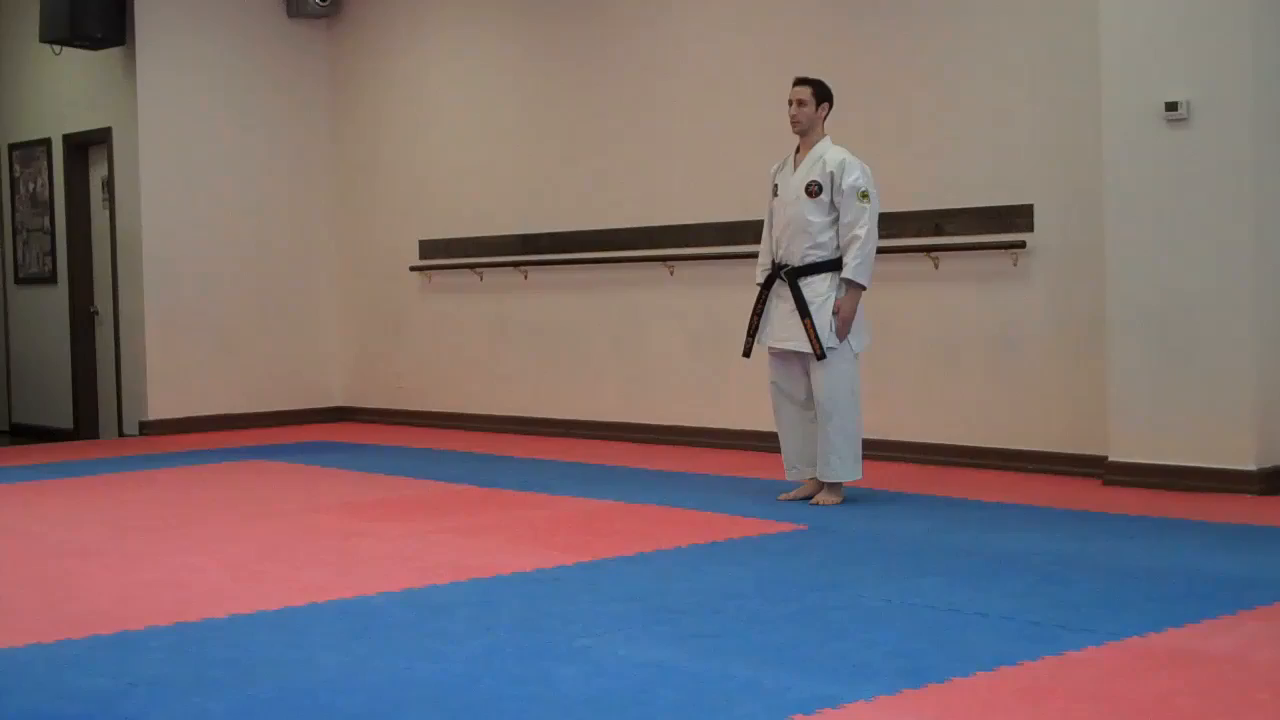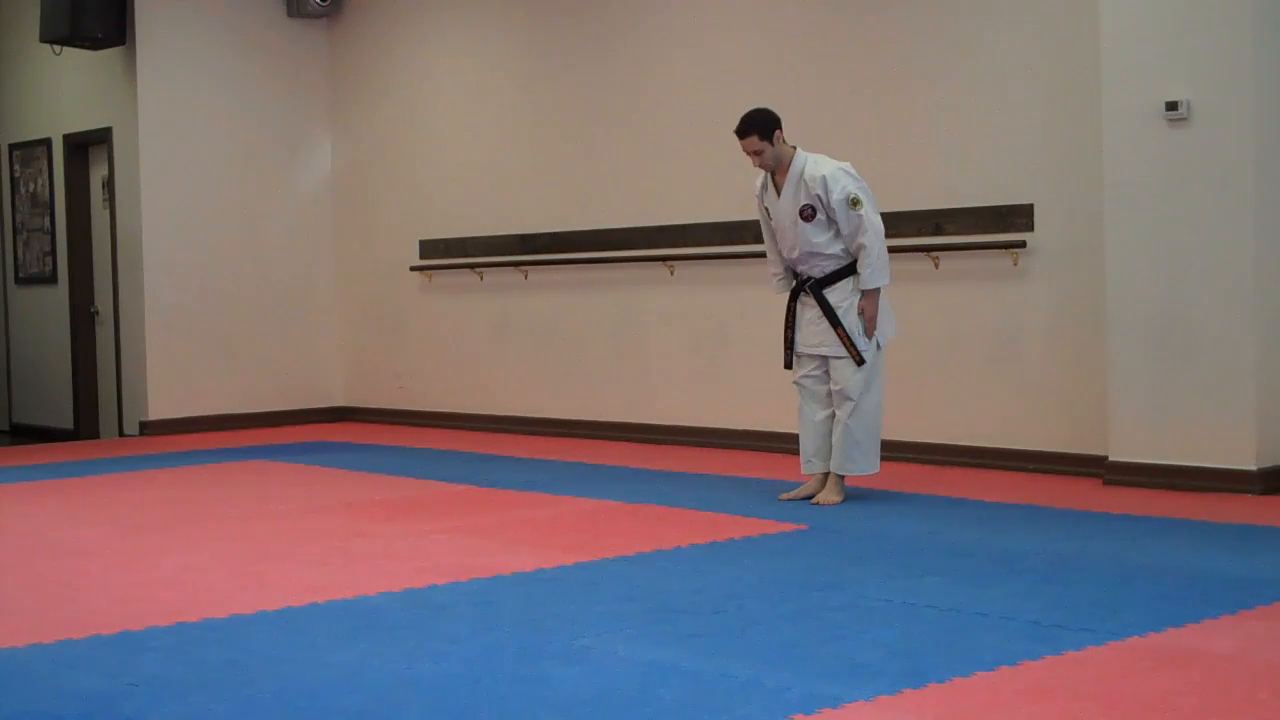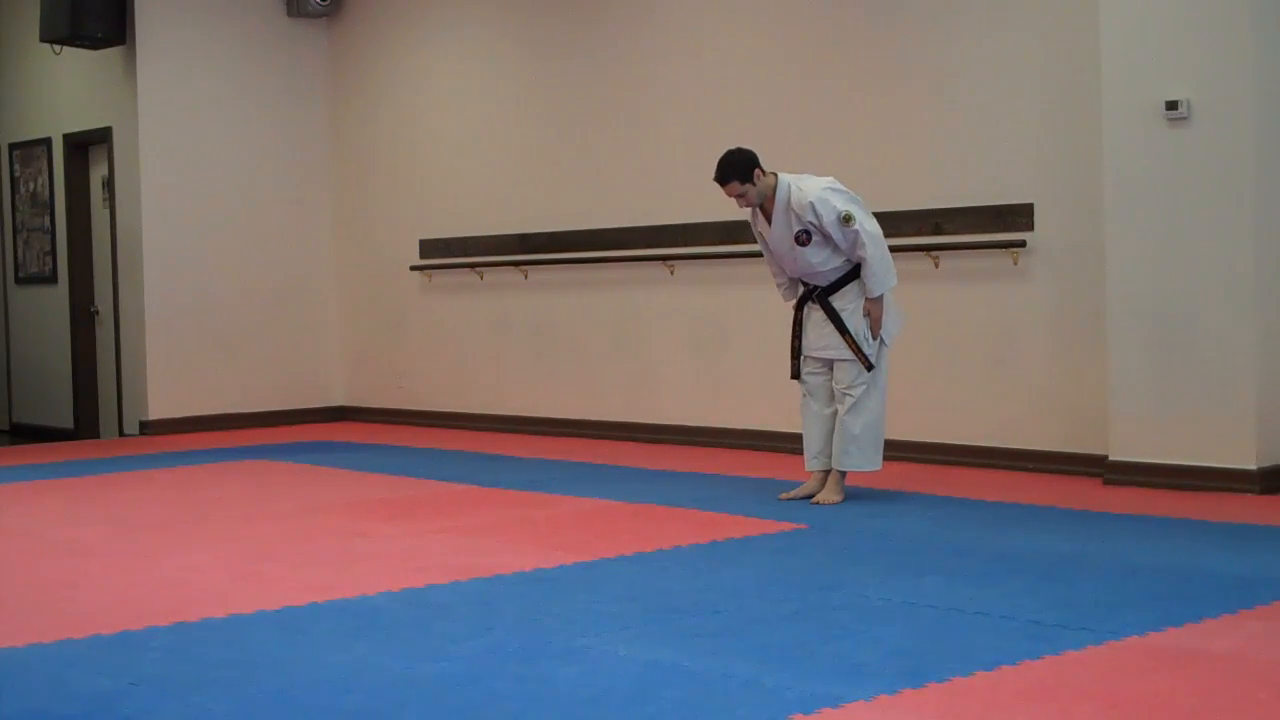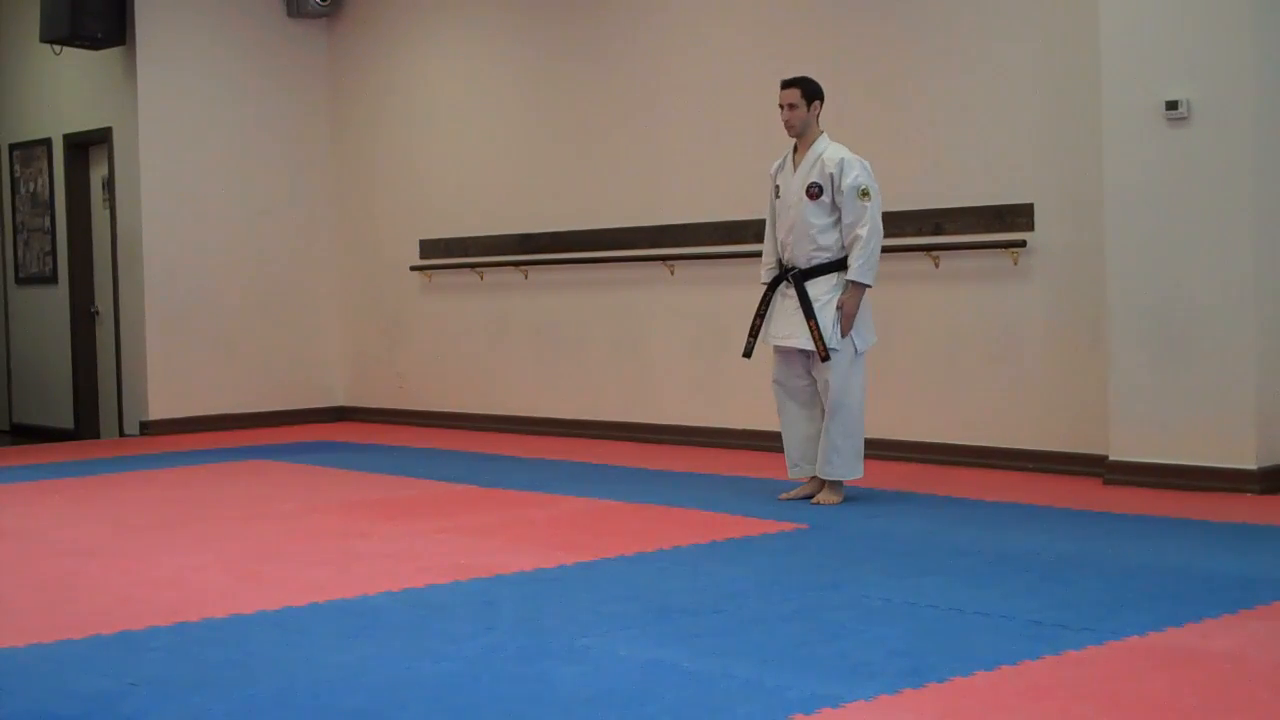
dt=1s
person 1, frame 1
left shoulder: (843, 165)
right shoulder: (781, 170)
left elbow: (861, 234)
left wrist: (851, 295)
right wrist: (765, 286)
left hip: (825, 293)
right hip: (784, 294)
left knee: (832, 391)
right knee: (788, 392)
left ankle: (834, 482)
right ankle: (809, 477)
person 1, frame 2
left shoulder: (827, 175)
right shoulder: (764, 188)
left elbow: (869, 233)
left wrist: (870, 295)
right wrist: (789, 293)
left hip: (849, 295)
right hip: (809, 298)
left knee: (851, 388)
right knee: (811, 388)
left ankle: (837, 479)
right ankle: (816, 475)
person 1, frame 3
left shoulder: (813, 197)
right shoulder: (757, 213)
left elbow: (868, 240)
left wrist: (874, 298)
right wrist: (798, 302)
left hip: (855, 296)
right hip: (817, 302)
left knee: (854, 386)
right knee: (815, 387)
left ankle: (837, 477)
right ankle: (818, 474)
person 1, frame 4
left shoulder: (843, 163)
right shoulder: (780, 169)
left elbow: (866, 231)
left wrist: (854, 292)
right wrist: (770, 285)
left hip: (831, 292)
right hip: (790, 293)
left knee: (836, 389)
right knee: (791, 387)
left ankle: (834, 480)
right ankle: (810, 475)
